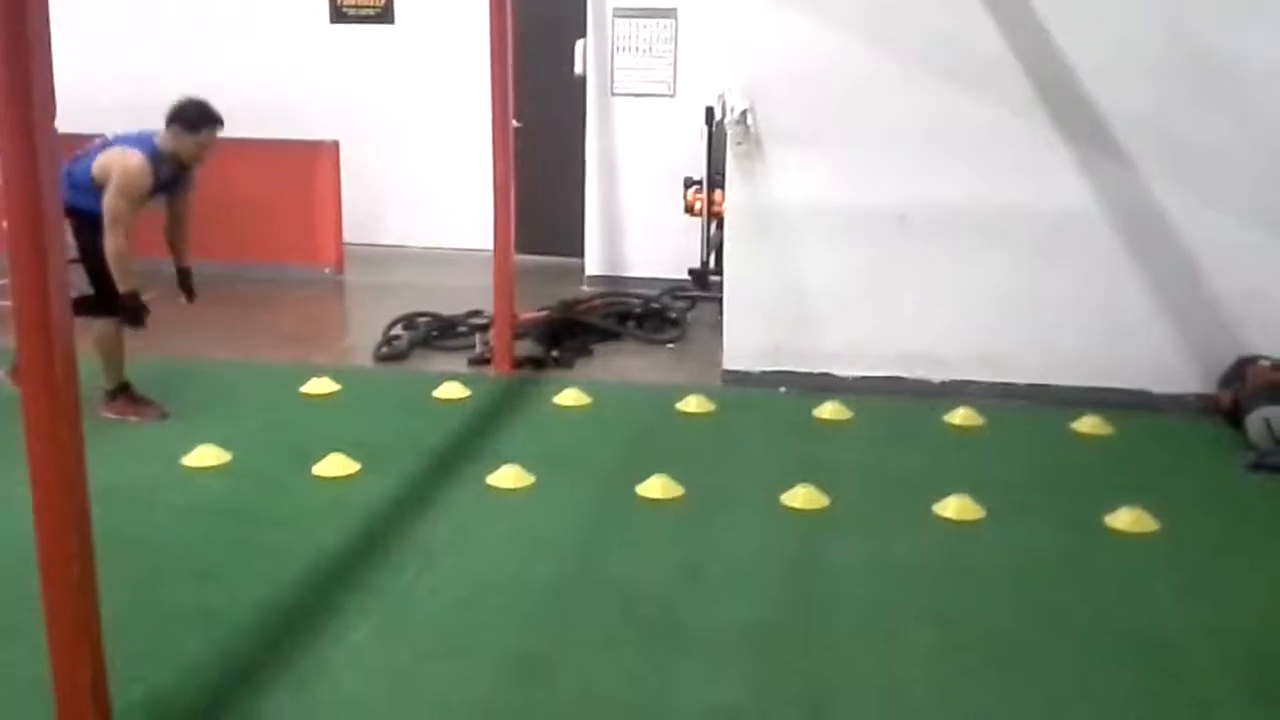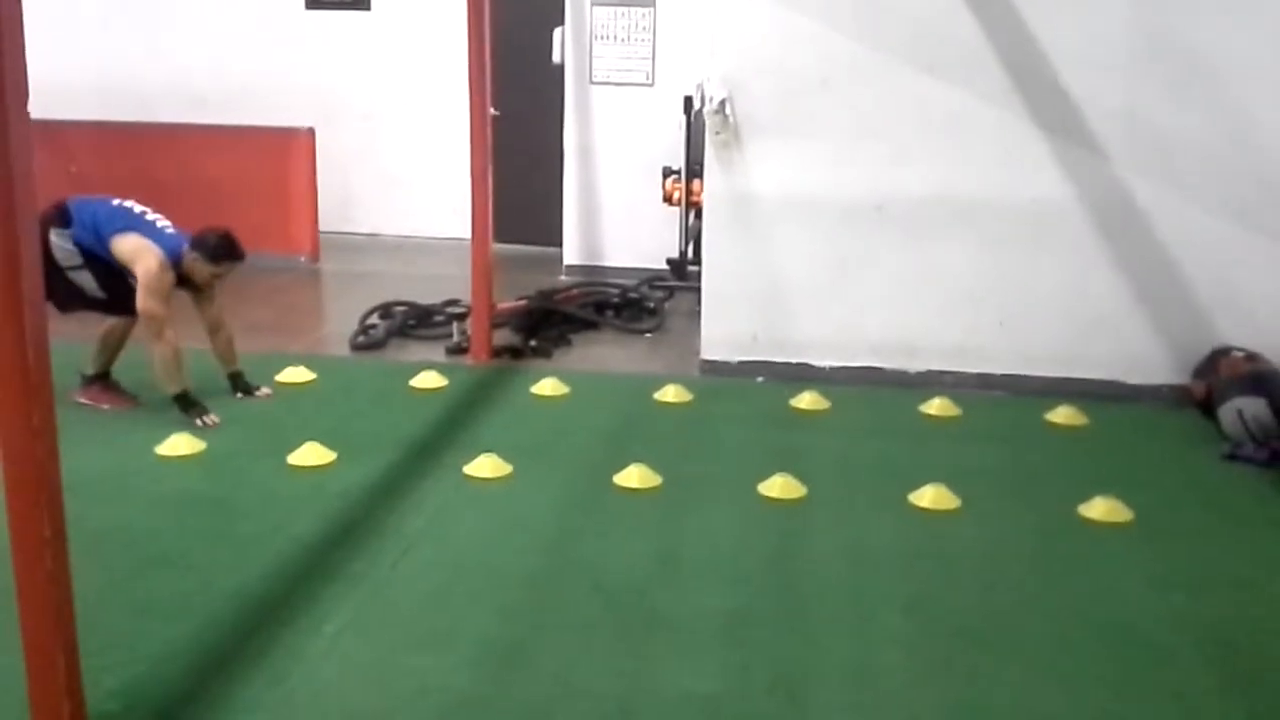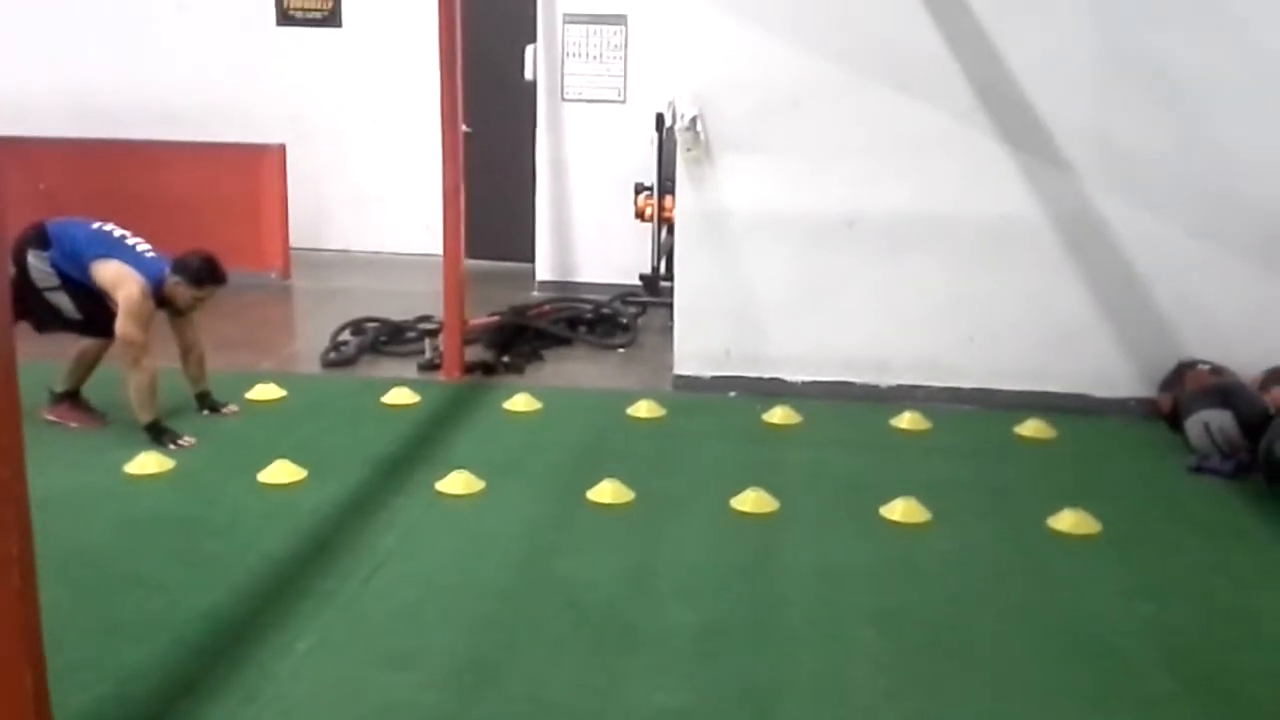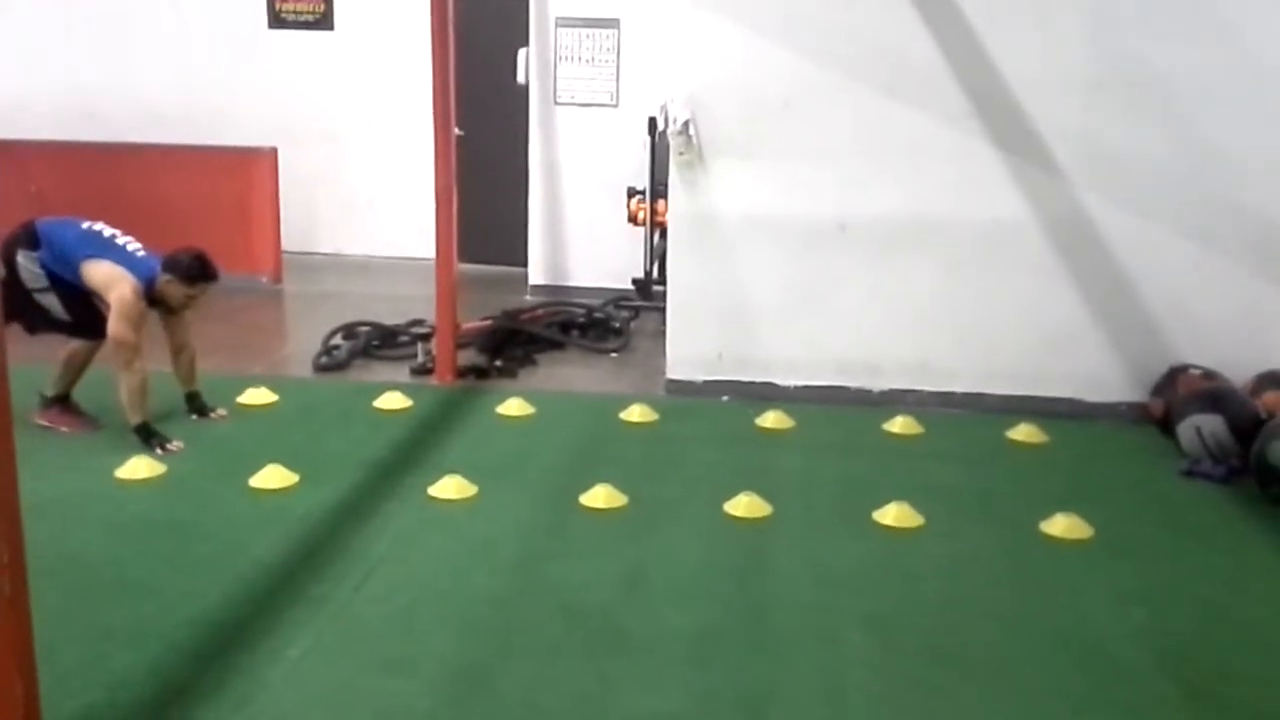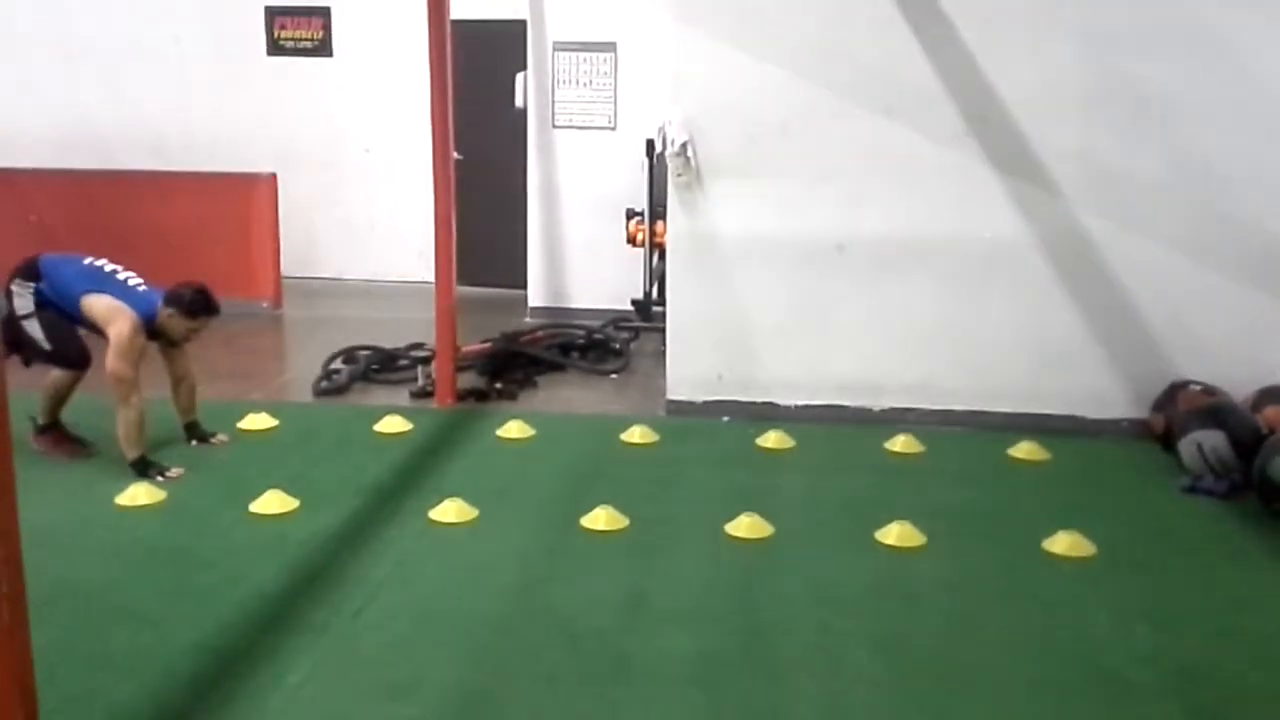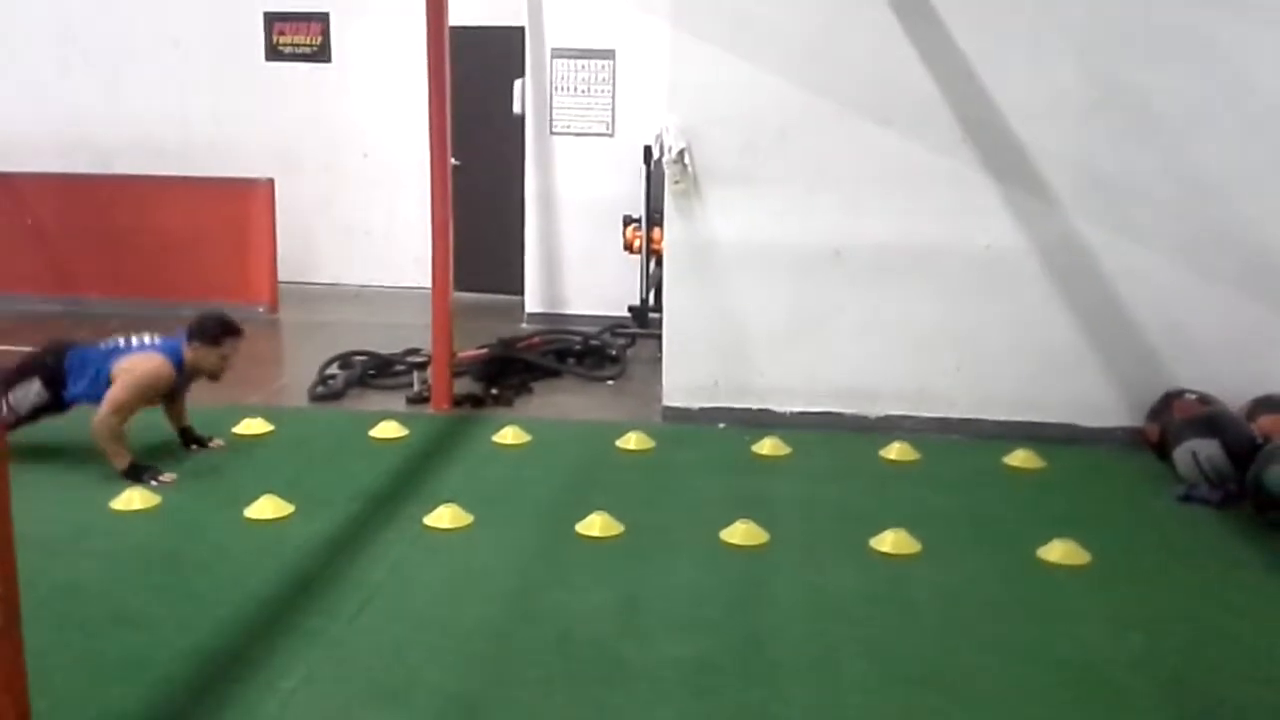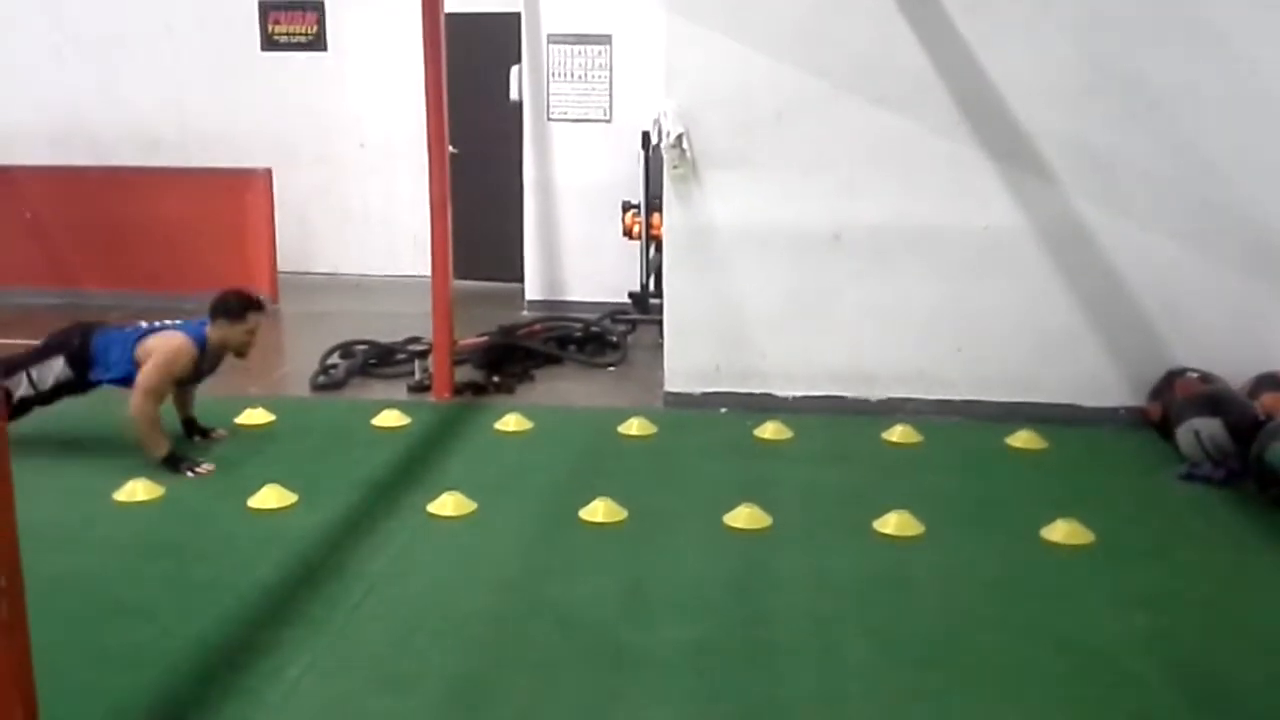
dt=0.7s
person 1, frame 1
left shoulder: (180, 165)
right shoulder: (134, 166)
left elbow: (177, 220)
right elbow: (117, 235)
left wrist: (183, 271)
right wrist: (129, 297)
left hip: (91, 215)
right hip: (65, 216)
right knee: (107, 302)
right ankle: (116, 395)
person 1, frame 2
left shoulder: (196, 261)
right shoulder: (156, 267)
left elbow: (217, 327)
right elbow: (160, 338)
left wrist: (237, 379)
right wrist: (184, 400)
left hip: (86, 226)
right hip: (62, 229)
right knee: (125, 309)
right ankle: (94, 383)
person 1, frame 3
left shoulder: (175, 282)
right shoulder: (137, 293)
left elbow: (191, 347)
right elbow: (137, 364)
left wrist: (204, 397)
right wrist: (154, 428)
left hip: (68, 247)
right hip: (39, 250)
right knee: (101, 330)
right ankle: (64, 401)
person 1, frame 4
left shoulder: (167, 280)
right shoulder: (130, 293)
left elbow: (182, 347)
right elbow: (129, 365)
left wrist: (194, 399)
right wrist: (144, 431)
left hip: (58, 247)
right hip: (29, 249)
right knee: (91, 332)
right ankle: (54, 405)
person 1, frame 5
left shoulder: (168, 311)
right shoulder: (129, 327)
left elbow: (182, 377)
right elbow: (128, 399)
left wrist: (193, 427)
right wrist: (140, 463)
left hip: (62, 282)
right hip: (31, 284)
right knee: (72, 359)
right ankle: (46, 428)
person 1, frame 6
left shoulder: (190, 355)
right shoulder: (158, 370)
right elbow: (104, 421)
left wrist: (186, 432)
right wrist: (132, 470)
left hip: (75, 368)
right hip: (57, 374)
person 1, frame 7
left shoulder: (211, 338)
right shoulder: (181, 349)
left elbow: (181, 381)
right elbow: (141, 407)
left wrist: (190, 424)
right wrist: (171, 459)
left hip: (101, 344)
right hip: (80, 352)
